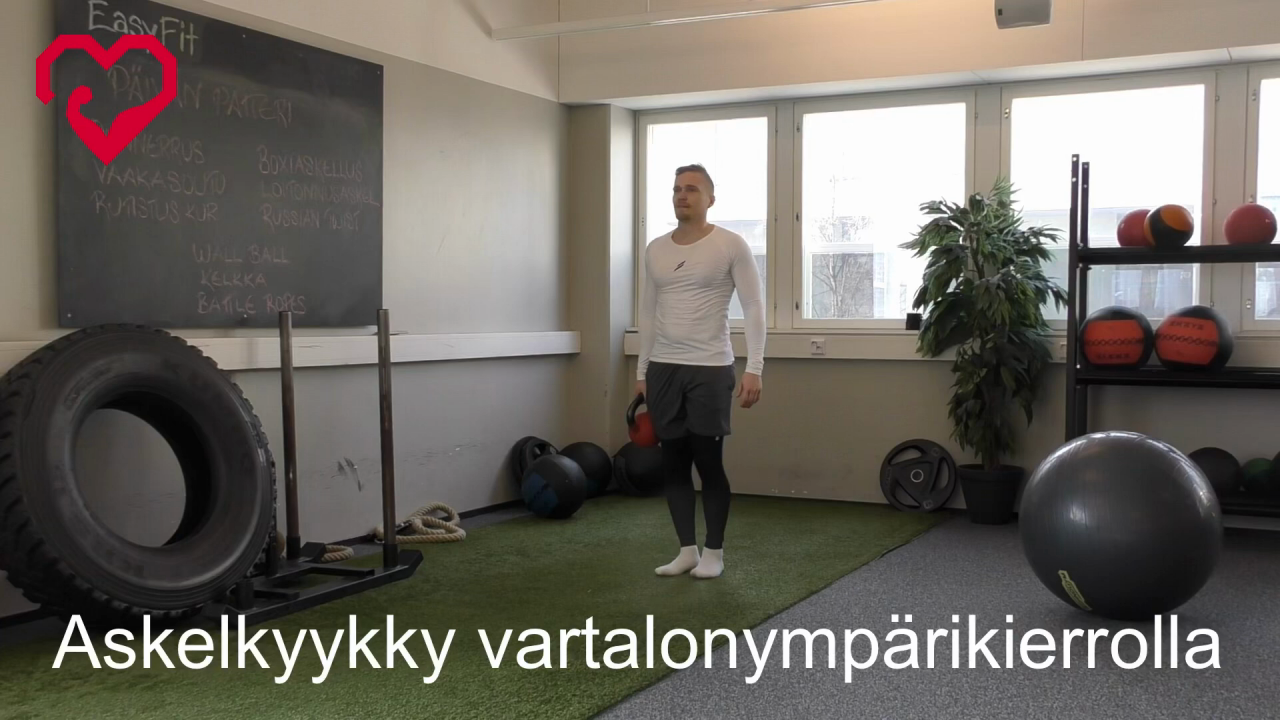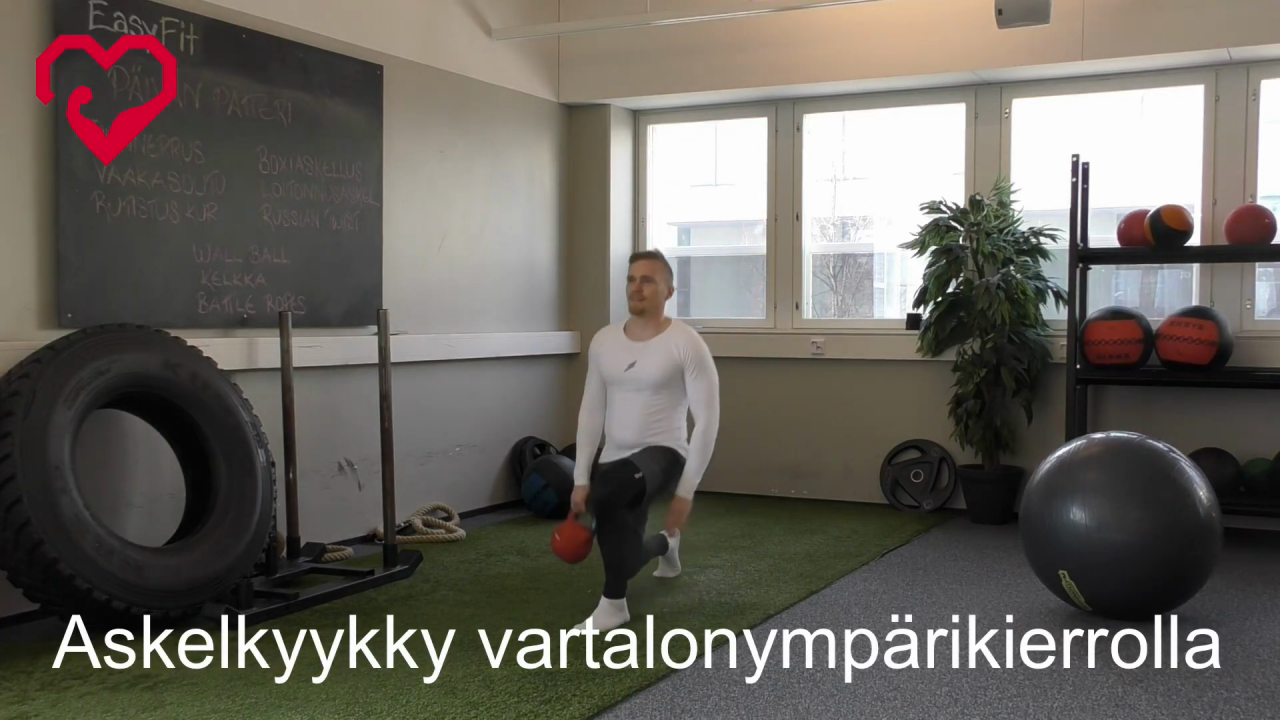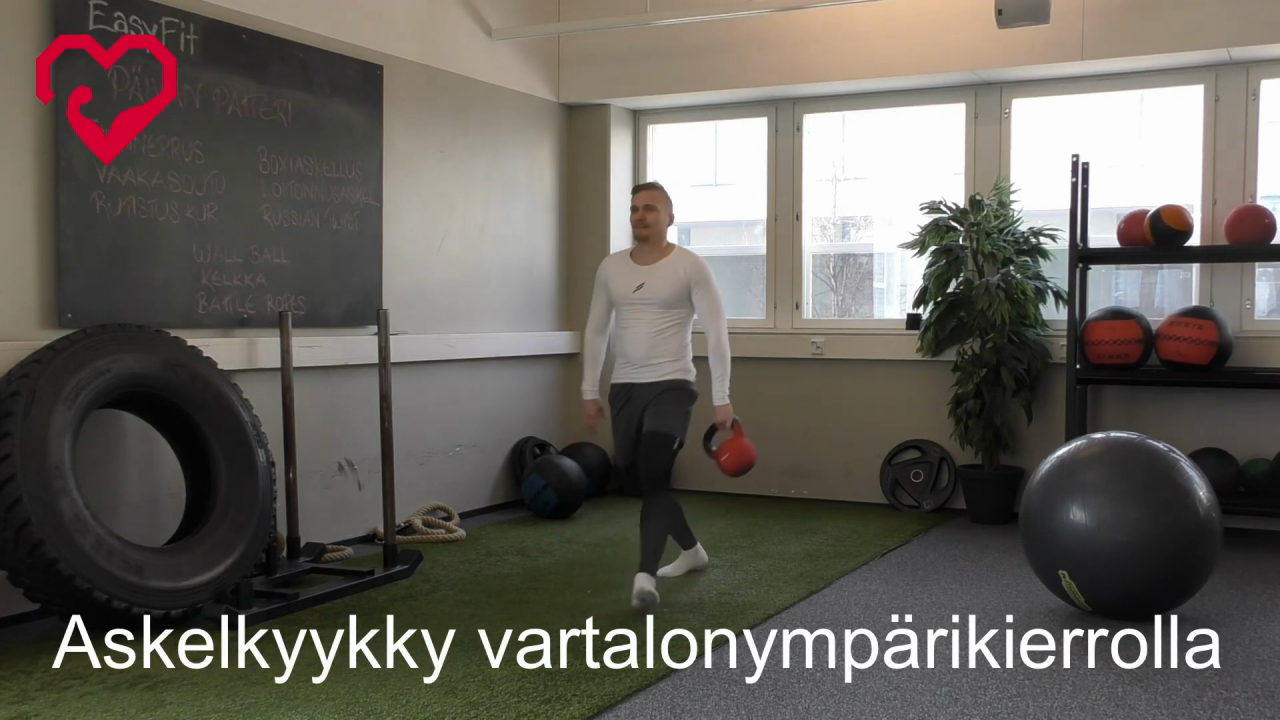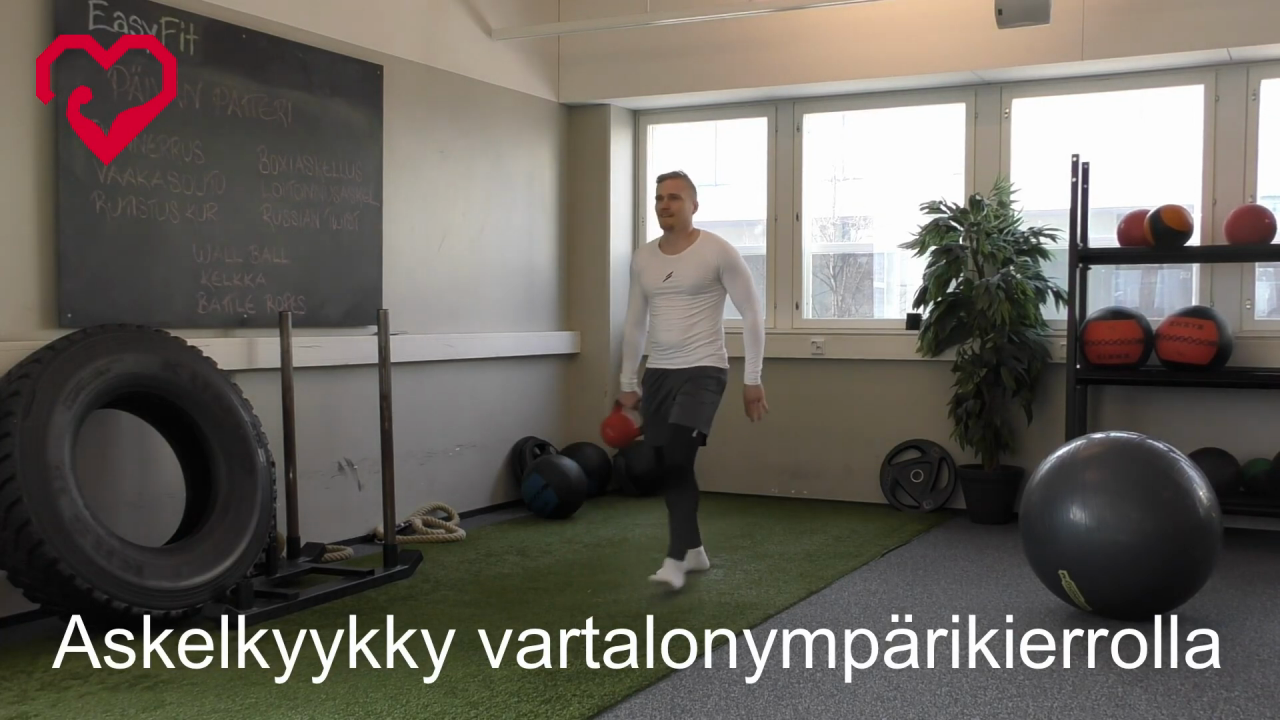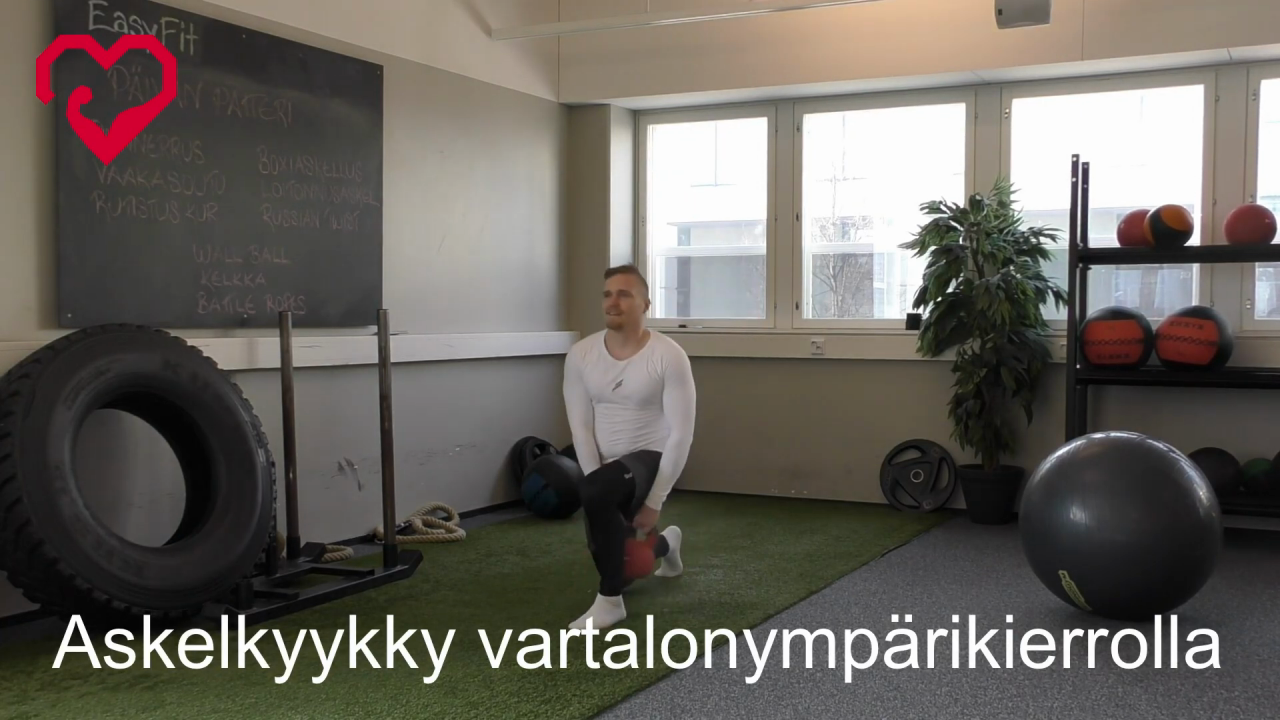
dt=1s
person 1, frame 1
left shoulder: (730, 245)
right shoulder: (656, 250)
left elbow: (753, 309)
left wrist: (753, 369)
right wrist: (641, 372)
left hip: (710, 368)
right hip: (664, 369)
left knee: (708, 462)
right knee: (673, 463)
left ankle: (714, 549)
right ankle: (687, 550)
person 1, frame 2
left shoulder: (687, 344)
right shoulder: (603, 340)
left elbow: (706, 422)
right elbow: (591, 410)
left wrist: (685, 492)
right wrist: (581, 478)
left hip: (662, 455)
right hip: (614, 459)
left knee: (606, 492)
right knee: (621, 558)
left ankle: (613, 604)
right ankle: (664, 544)
person 1, frame 3
left shoulder: (689, 266)
right shoulder: (610, 268)
left elbow: (716, 333)
right elbow: (595, 332)
left wrist: (721, 399)
right wrist: (590, 393)
left hip: (671, 385)
right hip: (624, 387)
left knee: (652, 476)
right knee: (645, 480)
left ankle: (646, 577)
right ankle: (691, 550)
person 1, frame 4
left shoulder: (718, 251)
right shoulder: (643, 257)
left elbow: (752, 314)
right elbow: (635, 322)
left wrist: (753, 379)
right wrist: (628, 381)
left hip: (702, 371)
right hip: (657, 373)
left knee: (678, 465)
right knee: (667, 469)
left ankle: (674, 561)
right ankle: (693, 551)
person 1, frame 5
left shoulder: (668, 357)
right shoulder: (580, 354)
left elbow: (681, 434)
right elbow: (580, 427)
left wrist: (654, 502)
right wrist: (596, 484)
left hip: (648, 459)
right hip: (603, 466)
left knee: (599, 493)
left ankle: (609, 602)
right ankle: (666, 542)
